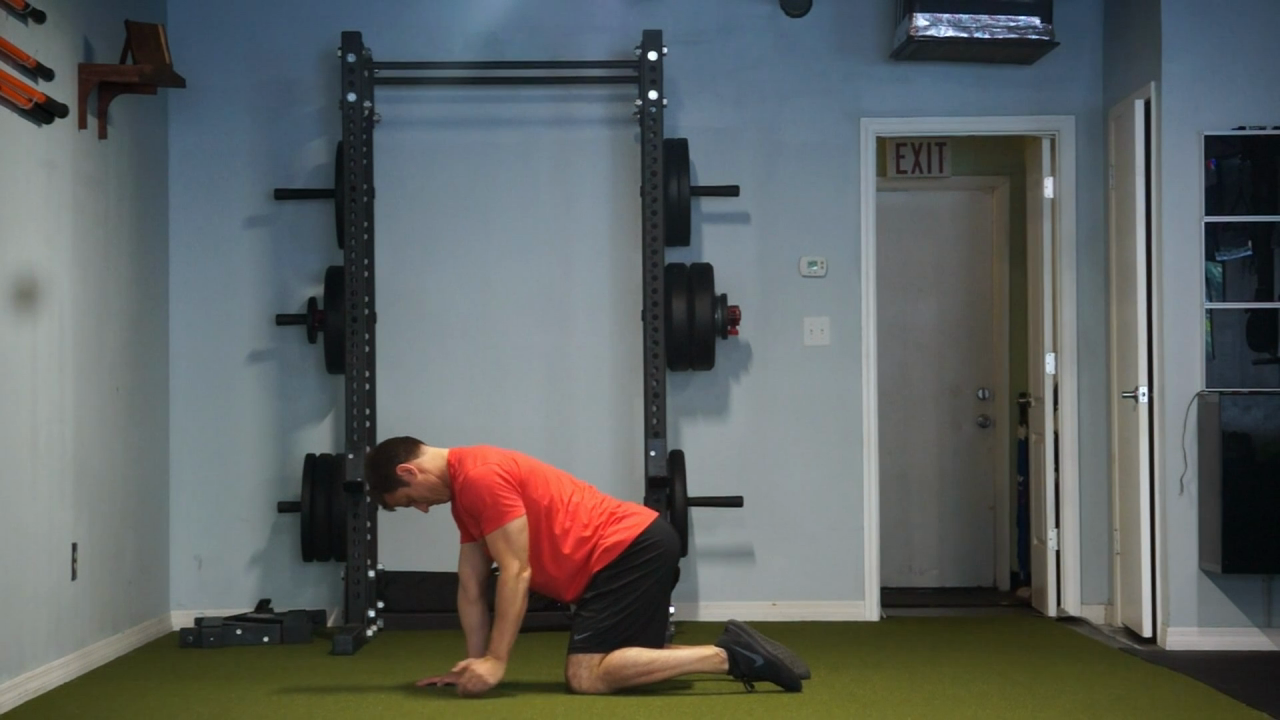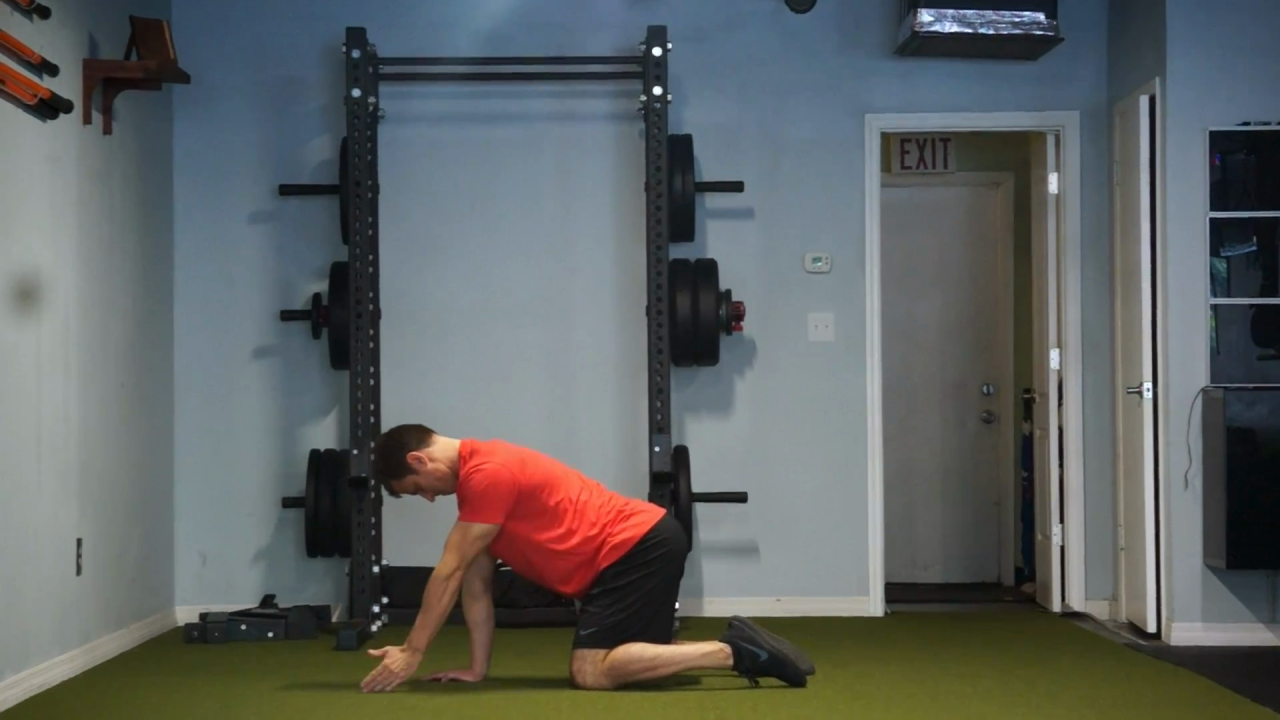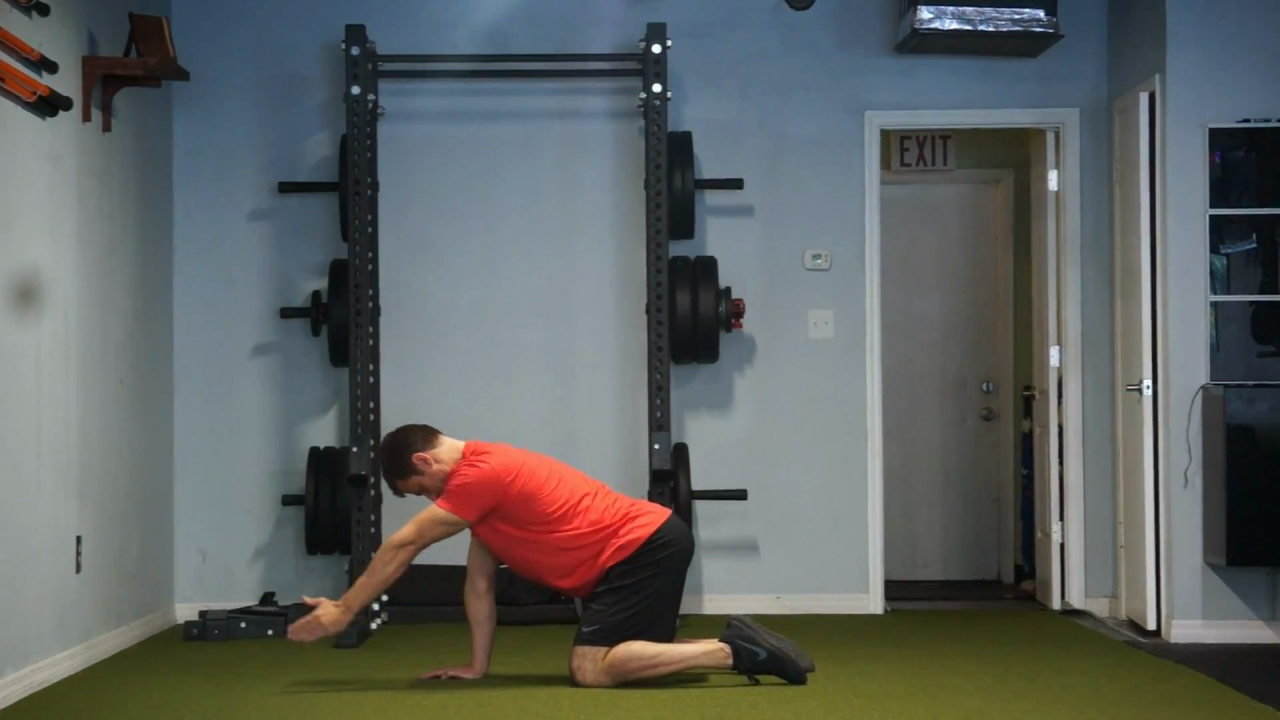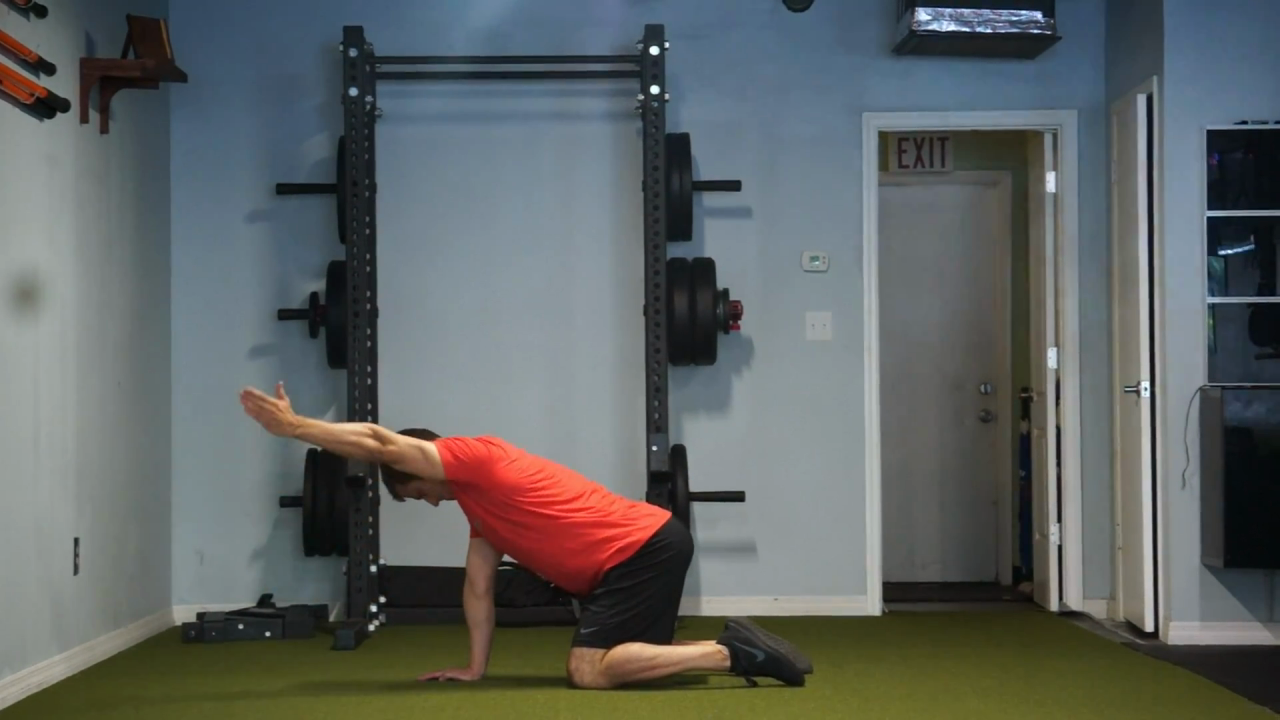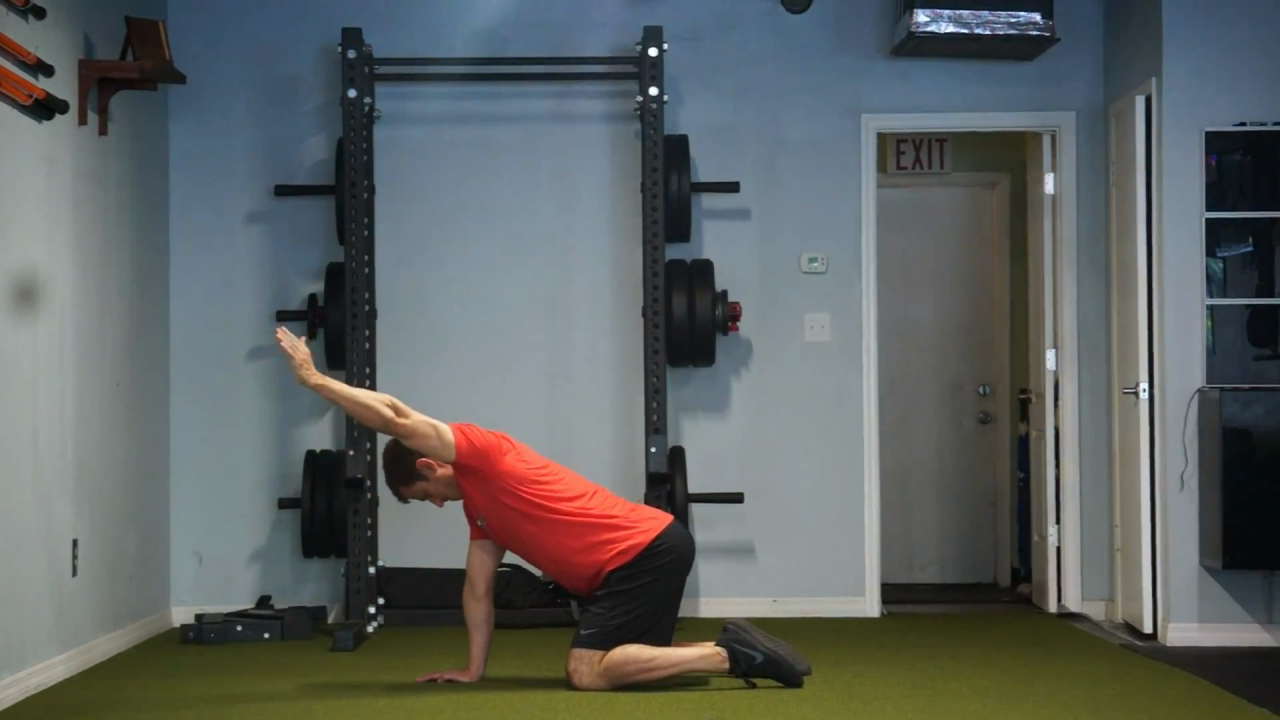
dt=1s
person 1, frame 1
left shoulder: (480, 477)
right shoulder: (464, 491)
left elbow: (516, 573)
right elbow: (471, 588)
left wrist: (495, 659)
right wrist: (474, 665)
left hip: (631, 547)
right hip: (642, 543)
left knee: (585, 675)
right knee: (620, 659)
left ankle: (729, 656)
right ankle: (732, 650)
person 1, frame 2
left shoulder: (486, 474)
right shoulder: (475, 474)
left elbow: (450, 573)
right elbow: (476, 584)
left wrist: (412, 653)
right wrist: (477, 667)
left hip: (639, 545)
right hip: (647, 541)
left knee: (590, 672)
right knee: (622, 657)
left ankle: (733, 651)
right ankle: (739, 648)
person 1, frame 3
left shoulder: (480, 474)
right shoulder: (483, 475)
left elbow: (403, 546)
right elbow: (479, 583)
left wrist: (343, 611)
right wrist: (477, 664)
left hip: (645, 546)
right hip: (651, 542)
left knee: (591, 668)
right knee: (611, 655)
left ankle: (733, 651)
right ankle: (733, 644)
person 1, frame 4
left shoulder: (477, 458)
right shoulder: (477, 498)
left elbow: (379, 445)
right elbow: (479, 588)
left wrist: (294, 426)
right wrist: (474, 666)
left hip: (645, 549)
right hip: (648, 547)
left knee: (589, 670)
right knee: (615, 658)
left ankle: (731, 652)
right ankle: (732, 646)
person 1, frame 5
left shoulder: (483, 451)
right shoulder: (477, 503)
left elbow: (393, 416)
right elbow: (478, 588)
left wrist: (313, 378)
right wrist: (473, 668)
left hip: (647, 549)
right hip: (647, 551)
left knee: (586, 672)
right knee: (613, 659)
left ankle: (729, 656)
right ankle: (730, 647)
